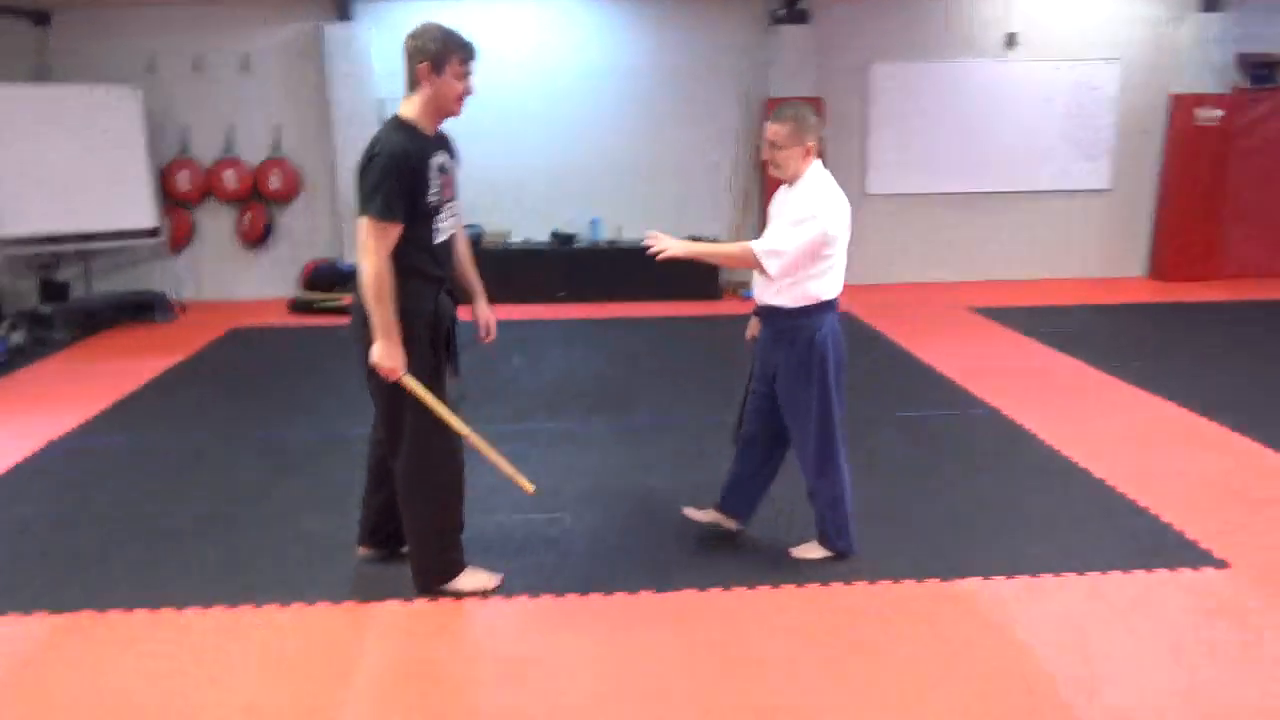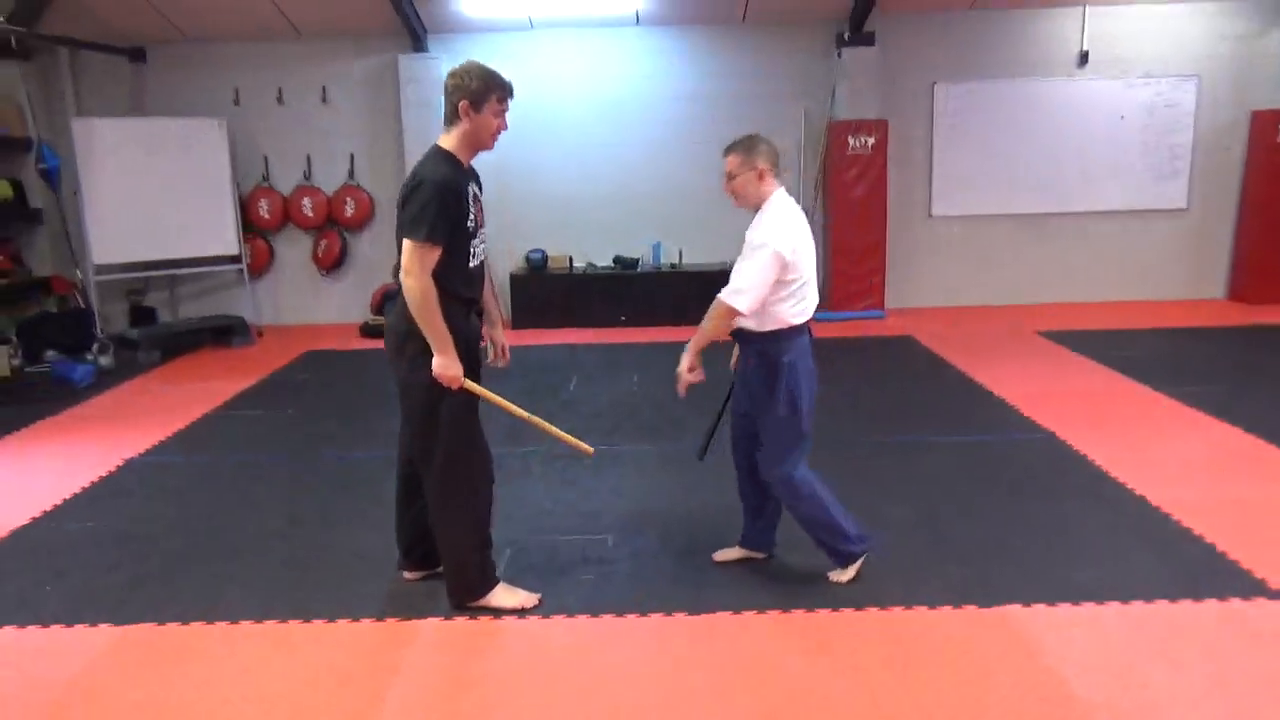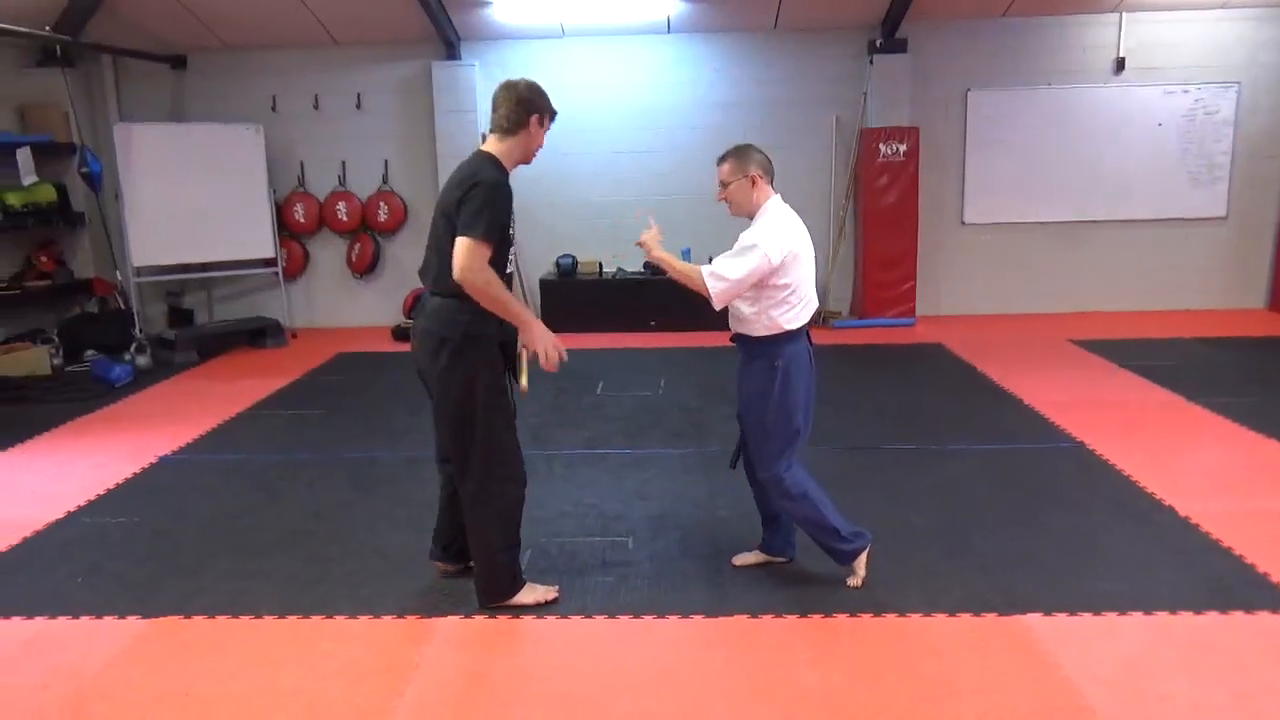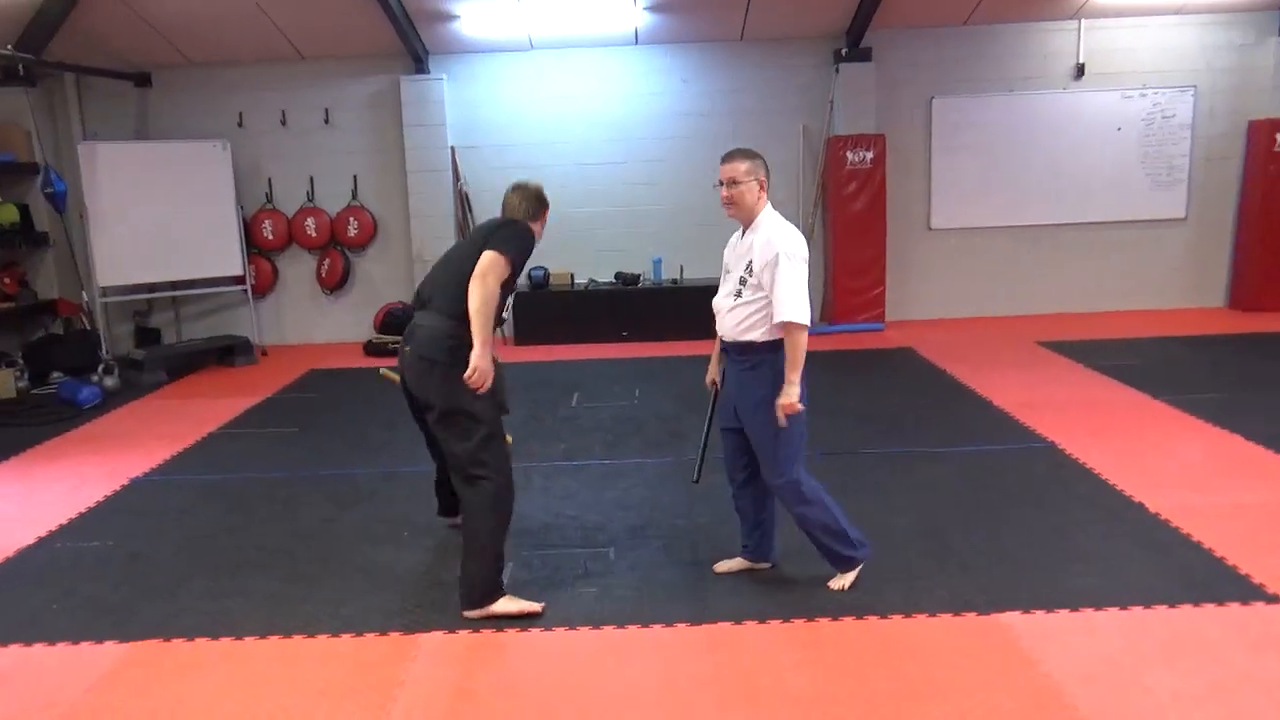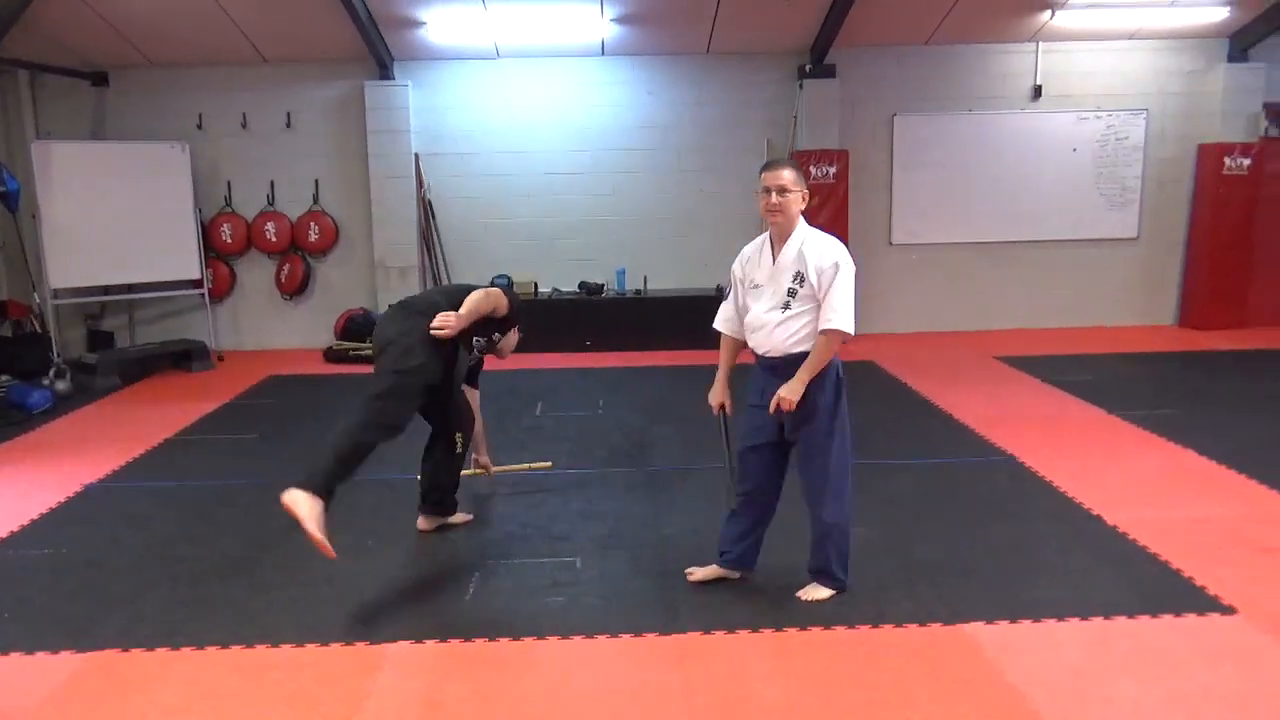
dt=0.5s
person 1, frame 1
left shoulder: (440, 144)
right shoulder: (394, 152)
right elbow: (373, 252)
left wrist: (477, 297)
right wrist: (385, 340)
left hip: (429, 308)
right hip: (401, 315)
left knee: (400, 429)
right knee: (429, 442)
left ankle: (381, 533)
right ankle: (440, 566)
person 1, frame 2
left shoulder: (466, 175)
right shoulder: (435, 181)
right elbow: (415, 273)
left wrist: (492, 323)
right wrist: (443, 351)
left hip: (452, 330)
right hip: (429, 339)
left knee: (424, 449)
right knee: (460, 459)
left ankle: (420, 556)
right ankle: (474, 582)
person 1, frame 3
left shoulder: (476, 171)
right shoulder: (491, 181)
right elbow: (467, 269)
left wrist: (512, 326)
right wrist: (531, 326)
left hip: (450, 330)
right hip: (459, 337)
left knee: (464, 449)
right knee: (494, 462)
left ankle: (452, 550)
right ankle: (501, 584)
person 1, frame 4
left shoulder: (485, 233)
right shoulder: (518, 234)
right elbow: (484, 280)
right wrist: (482, 349)
left hip: (418, 351)
right hip: (444, 354)
left knee: (458, 443)
right knee: (487, 467)
left ankle: (456, 505)
right ankle: (483, 594)
person 1, frame 5
left shoulder: (475, 349)
right shoulder: (508, 306)
left elbow: (470, 402)
right elbow: (487, 297)
left wrist: (481, 453)
right wrist: (462, 319)
right hip: (415, 333)
left knee: (456, 422)
right knee: (384, 411)
left ankle: (435, 508)
right ankle: (309, 494)
person 2, frame 1
left shoulder: (819, 202)
right shoulder: (791, 192)
left elbow: (760, 256)
left wrist: (688, 249)
right wrist: (763, 314)
left hip: (808, 334)
right hip: (781, 328)
left knee: (815, 438)
right knee: (760, 427)
left ankle: (835, 537)
right ankle: (732, 510)
person 2, frame 2
left shoulder: (776, 229)
right shoulder: (774, 217)
left elbow: (734, 301)
left wrist: (692, 350)
right wrist: (744, 344)
left hip: (779, 356)
right hip: (764, 349)
left knee: (781, 465)
right knee: (748, 452)
left ankle: (849, 546)
right ankle: (756, 540)
person 2, frame 3
left shoulder: (769, 235)
right shoulder: (775, 222)
left elbow: (709, 284)
left wrist: (657, 253)
left hip: (775, 360)
right hip: (768, 354)
left knee: (776, 466)
right knee: (758, 458)
left ankle: (849, 545)
right ankle: (776, 544)
person 2, frame 4
left shoulder: (780, 240)
right shoulder: (739, 240)
left elbow: (793, 319)
left wrist: (791, 385)
right wrist: (717, 361)
left hip: (769, 368)
right hip: (741, 363)
left knee: (784, 474)
right knee: (741, 467)
left ankle: (850, 553)
right ankle: (757, 551)
person 2, frame 5
left shoulder: (827, 252)
right shoulder: (749, 256)
left elbow: (836, 329)
right elbow: (733, 325)
left wrist: (799, 382)
right wrist: (721, 381)
left hip: (813, 378)
right hip: (765, 376)
left knee: (824, 483)
right knee: (753, 475)
left ankle: (829, 574)
right ankle: (732, 560)
